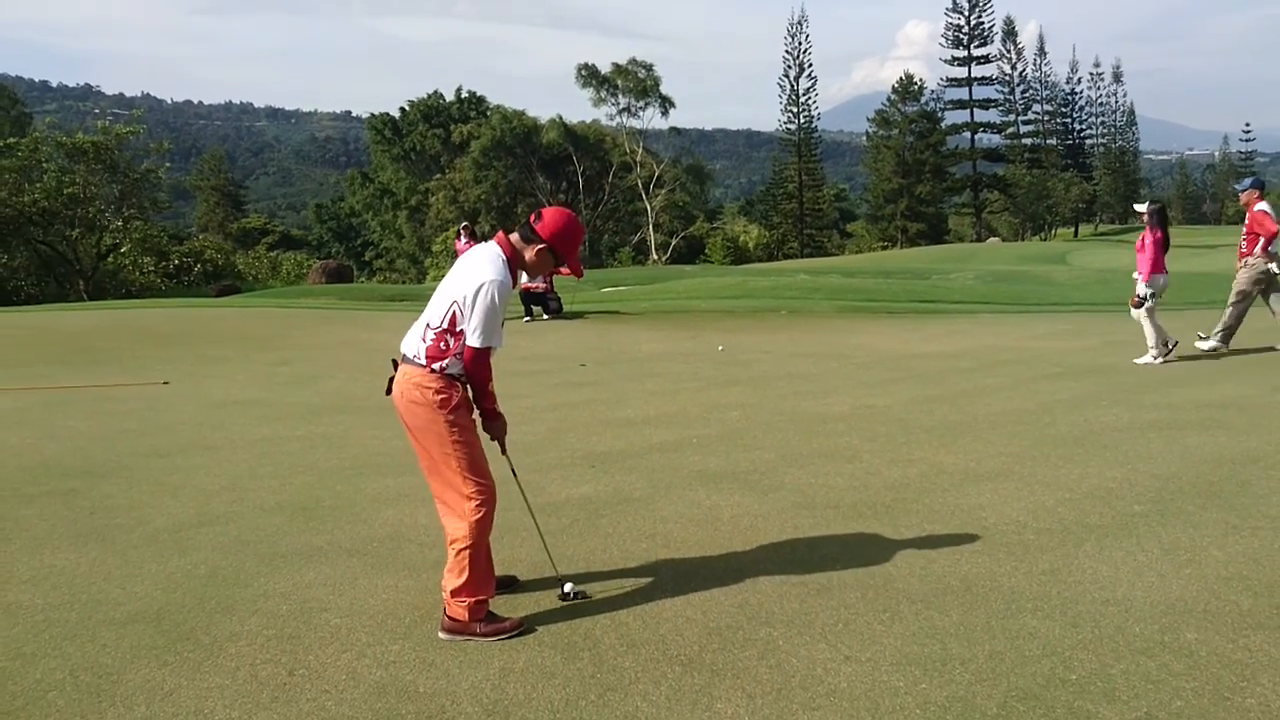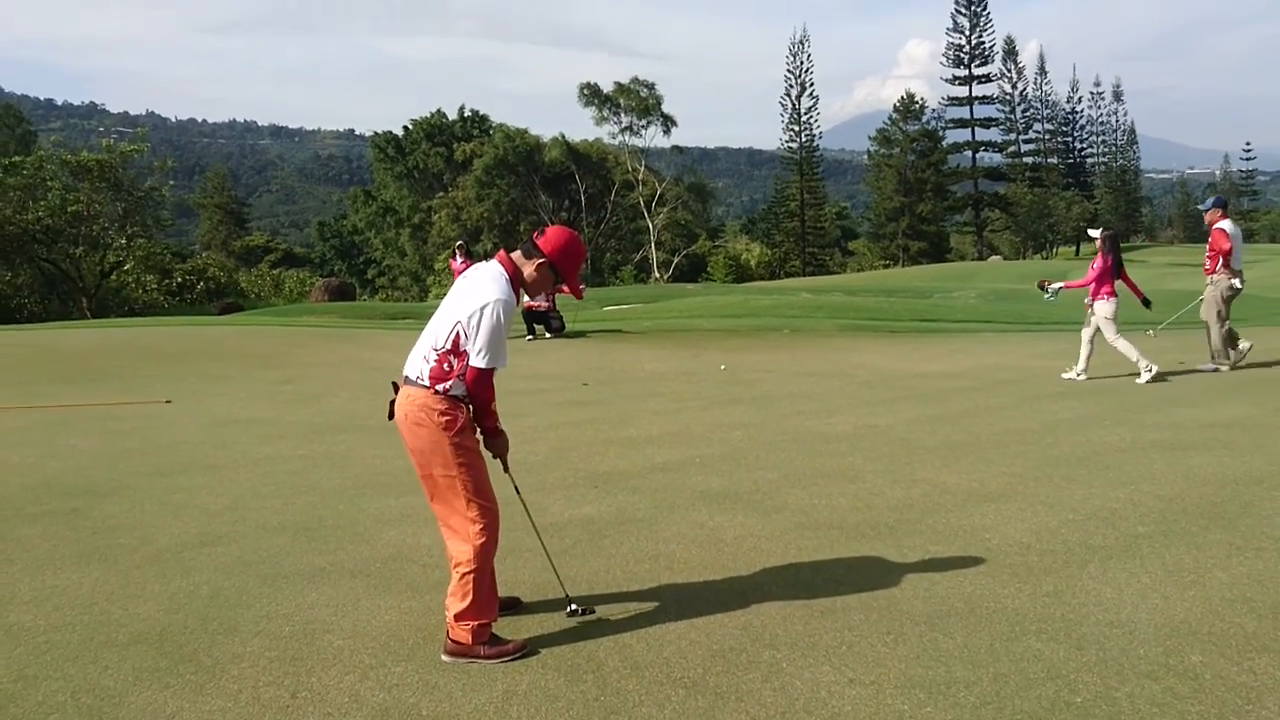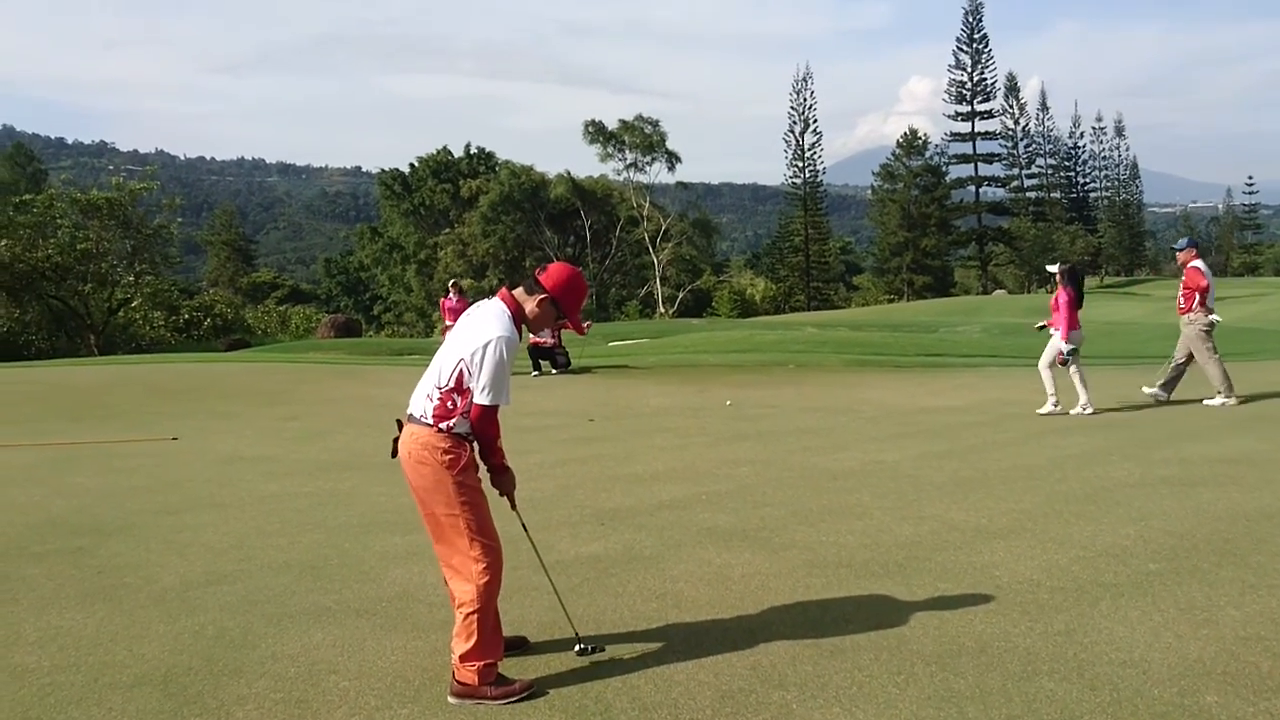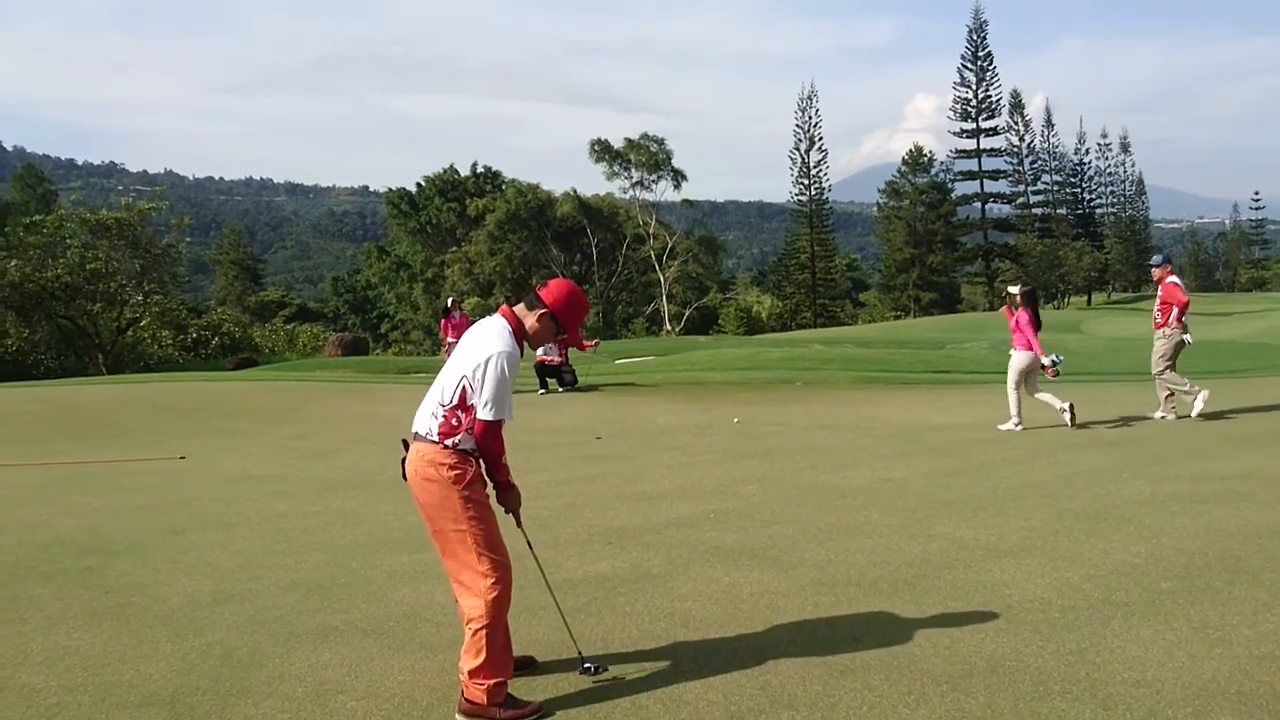
dt=0.3s
person 1, frame 1
left shoulder: (486, 253)
right shoulder: (495, 279)
right elbow: (476, 358)
left wrist: (484, 408)
right wrist: (491, 413)
left hip: (421, 378)
right hip: (432, 387)
left knee: (458, 489)
right knee: (473, 496)
left ankle: (468, 574)
right ankle: (463, 612)
person 1, frame 2
left shoulder: (484, 271)
right shoulder: (498, 298)
right elbow: (478, 377)
left wrist: (485, 427)
right wrist: (492, 430)
left hip: (421, 398)
right hip: (435, 409)
left knee: (464, 513)
right knee: (476, 519)
left ankle: (476, 596)
right ankle: (467, 634)
person 1, frame 3
left shoulder: (487, 309)
right shoulder: (501, 335)
right elbow: (483, 415)
left wrist: (492, 462)
right wrist: (499, 467)
left hip: (426, 436)
right hip: (439, 447)
left knee: (468, 553)
right knee: (479, 558)
left ankle: (482, 637)
right ankle: (473, 676)
person 1, frame 4
left shoulder: (489, 327)
right shoulder: (502, 350)
right elbow: (486, 431)
left wrist: (498, 479)
right wrist: (504, 484)
left hip: (435, 455)
right hip: (445, 465)
left knee: (477, 570)
right knee: (489, 575)
left ankle: (493, 656)
